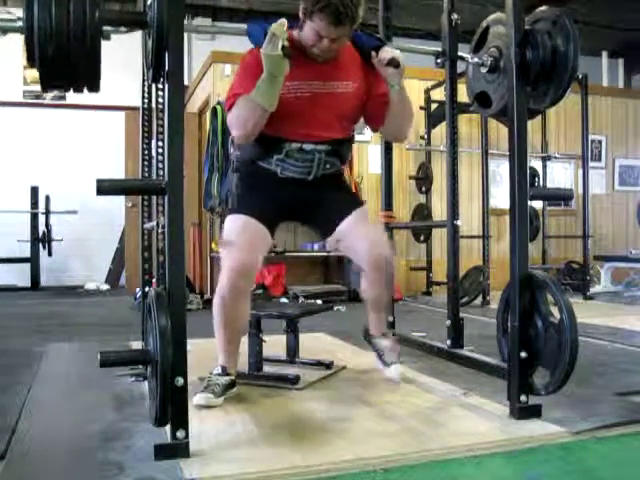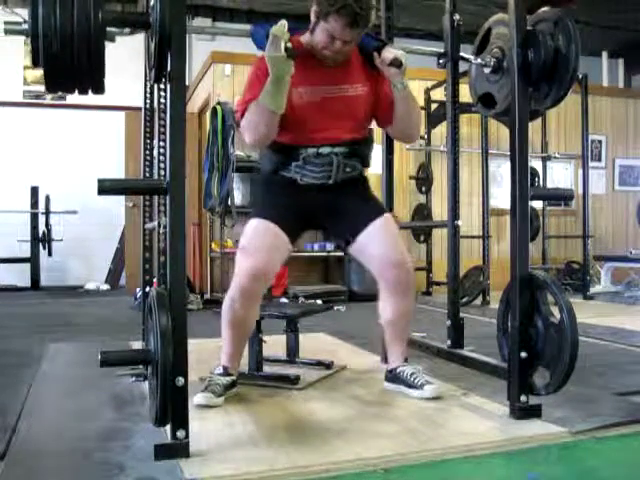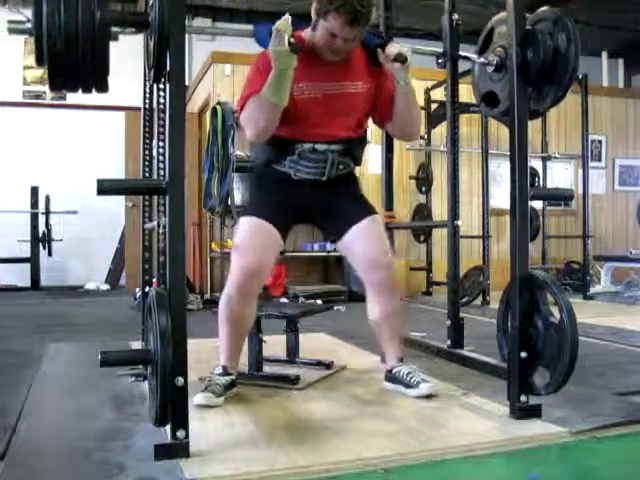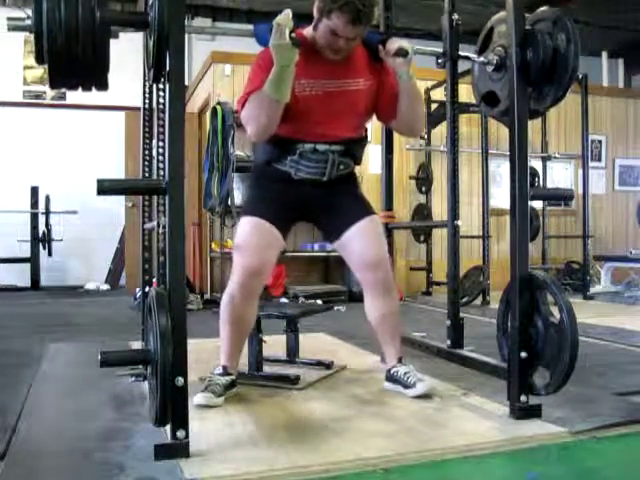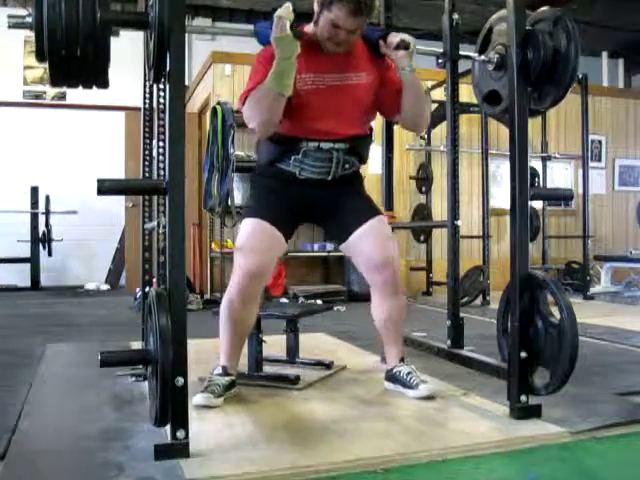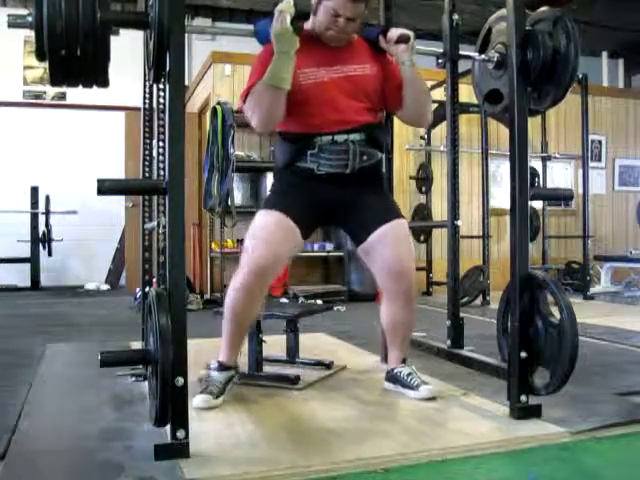
dt=0.2s
person 1, frame 1
left shoulder: (363, 63)
right shoulder: (267, 54)
left elbow: (398, 132)
right elbow: (241, 130)
left wrist: (395, 80)
right wrist: (274, 73)
left hip: (325, 181)
right hip: (264, 179)
left knee: (379, 258)
right knee: (235, 274)
left ankle: (378, 337)
right ankle: (224, 374)
person 1, frame 2
left shoulder: (370, 67)
right shoulder: (275, 61)
left elbow: (408, 133)
right elbow: (253, 137)
left wrist: (398, 80)
right wrist: (279, 77)
left hip: (347, 187)
right hip: (285, 186)
left knee: (399, 268)
right knee: (248, 277)
left ankle: (397, 367)
right ankle: (226, 373)
person 1, frame 3
left shoulder: (371, 65)
right shoulder: (275, 57)
left elbow: (408, 130)
right elbow: (254, 131)
left wrist: (401, 76)
right wrist: (282, 69)
left hip: (338, 183)
right hip: (278, 181)
left knee: (381, 270)
right knee: (244, 274)
left ankle: (395, 367)
right ankle: (225, 372)
person 1, frame 4
left shoulder: (372, 63)
right shoulder: (277, 55)
left elbow: (413, 127)
right elbow: (256, 128)
left wrist: (403, 72)
right wrist: (284, 64)
left hip: (339, 182)
right hip: (278, 180)
left knee: (379, 270)
right knee: (246, 274)
left ankle: (395, 367)
right ankle: (225, 373)
person 1, frame 5
left shoulder: (374, 60)
right shoulder: (277, 53)
left elbow: (417, 121)
right elbow: (258, 123)
left wrist: (405, 66)
right wrist: (285, 58)
left hip: (343, 184)
right hip: (281, 181)
left knee: (388, 270)
right knee: (246, 275)
left ankle: (396, 367)
right ankle: (225, 373)
person 1, frame 6
left shoulder: (376, 55)
right shoulder: (280, 53)
left elbow: (420, 115)
right elbow: (262, 120)
left wrist: (406, 59)
right wrist: (284, 52)
left hip: (364, 182)
right hip: (300, 180)
left knee: (403, 276)
right knee: (255, 267)
left ankle: (398, 368)
right ankle: (224, 365)
